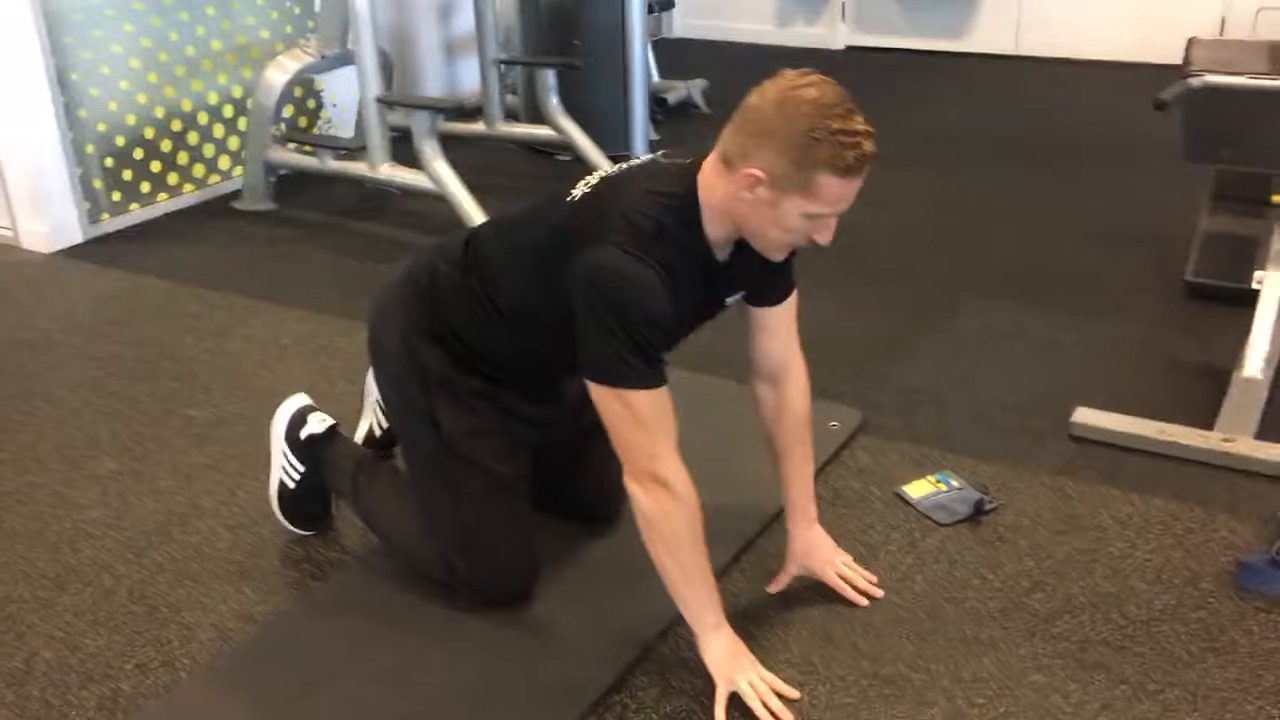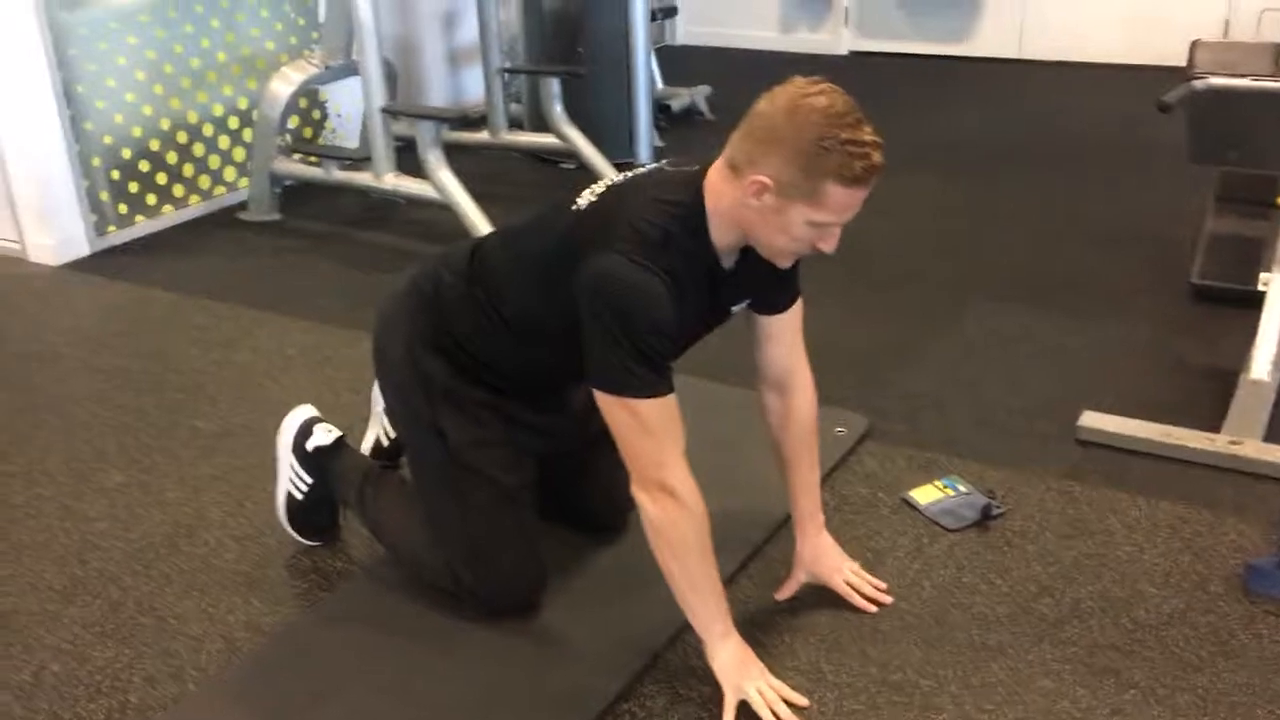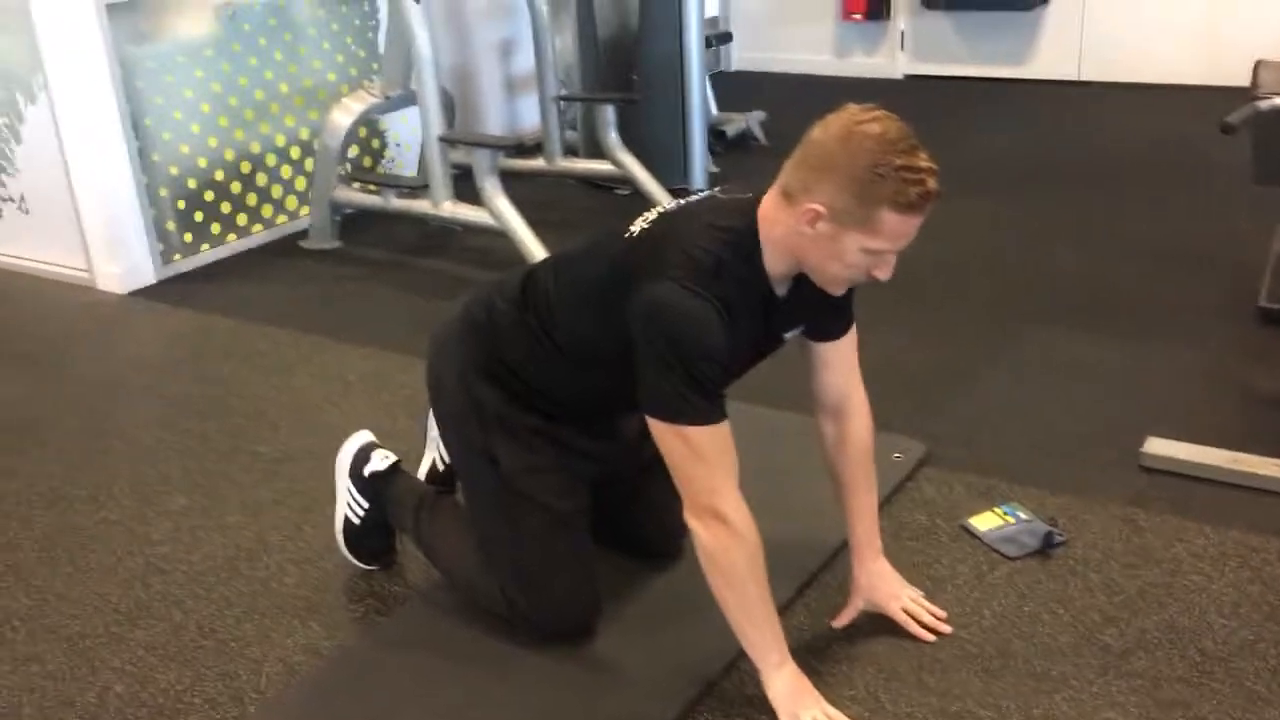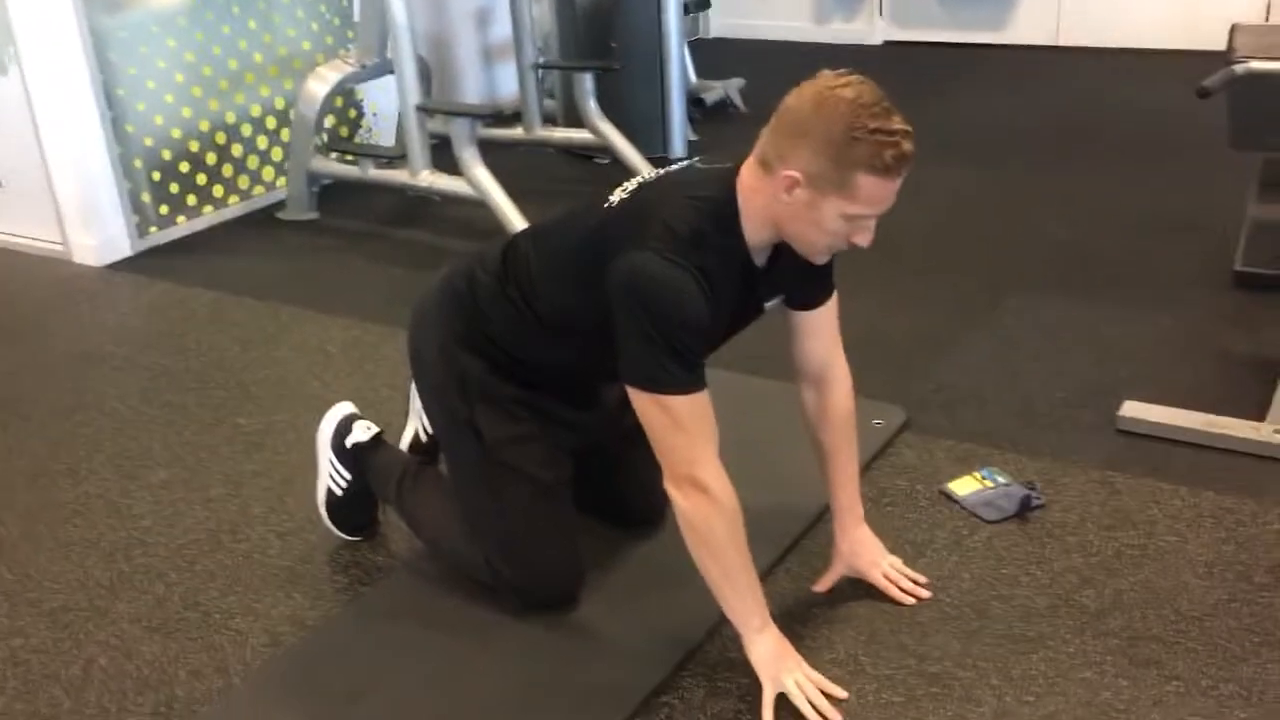
dt=0.2s
person 1, frame 1
left shoulder: (754, 216)
right shoulder: (626, 261)
left elbow: (779, 374)
right elbow: (654, 474)
left wrist: (804, 528)
right wrist: (716, 637)
left hip: (532, 345)
right hip: (436, 342)
left knee: (596, 503)
right knee: (495, 575)
left ankle: (403, 416)
right ankle: (319, 448)
person 1, frame 2
left shoulder: (761, 224)
right shoulder: (632, 271)
left elbow: (786, 382)
right elbow: (662, 483)
left wrist: (813, 536)
right wrist: (725, 646)
left hip: (538, 356)
right hip: (440, 354)
left knee: (603, 513)
right knee: (502, 586)
right ankle: (327, 461)
person 1, frame 3
left shoulder: (814, 248)
right shoulder: (684, 298)
left elbow: (842, 409)
right elbow: (715, 510)
left wrist: (870, 563)
left hip: (590, 385)
right hip: (494, 381)
left knee: (658, 538)
right knee: (558, 610)
right ankle: (384, 487)
person 1, frame 4
left shoulder: (794, 220)
right shoulder: (664, 267)
left elbow: (824, 376)
right elbow: (695, 480)
left wrist: (853, 530)
right wrist: (762, 638)
left hip: (572, 355)
right hip: (475, 350)
left knee: (639, 507)
right knee: (542, 580)
right ankle: (366, 458)
